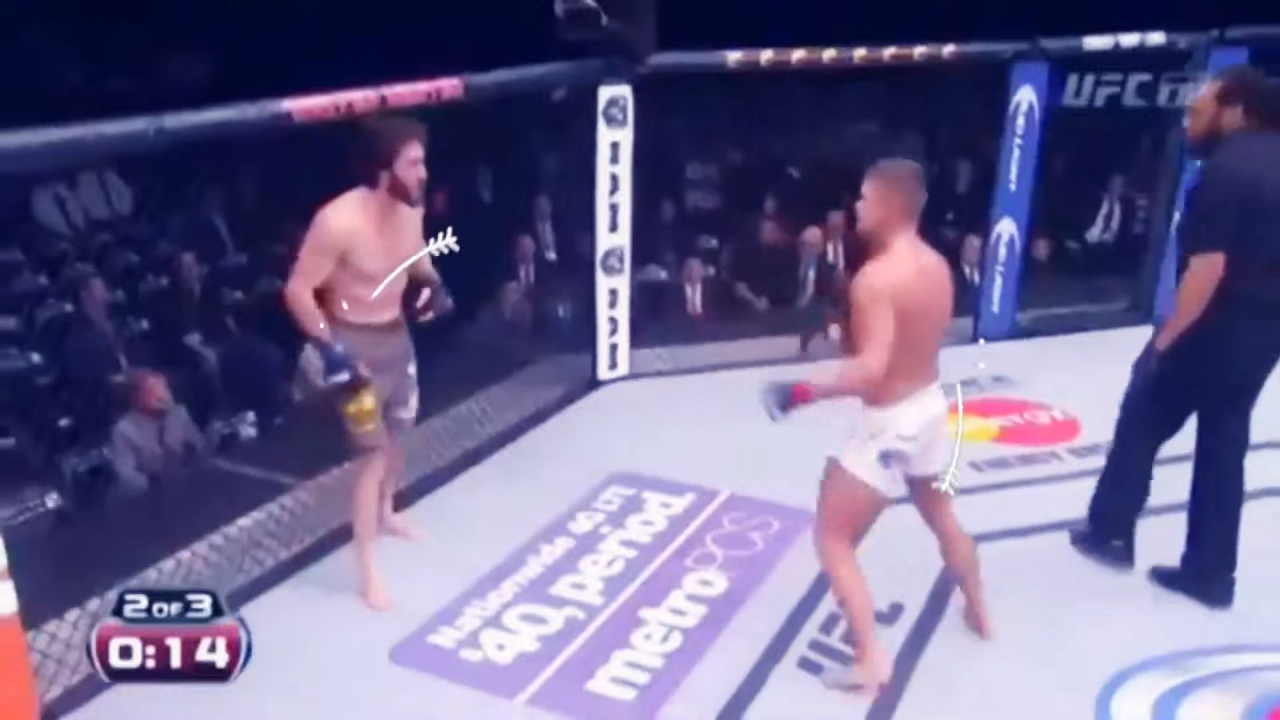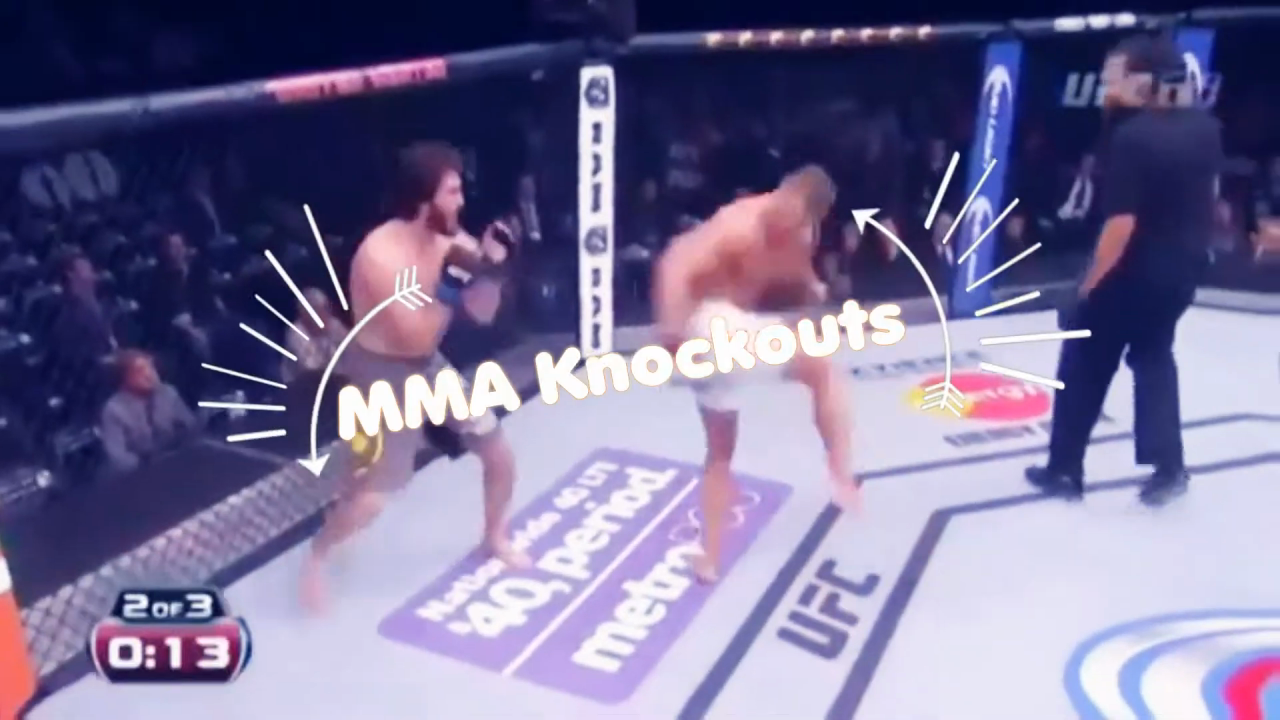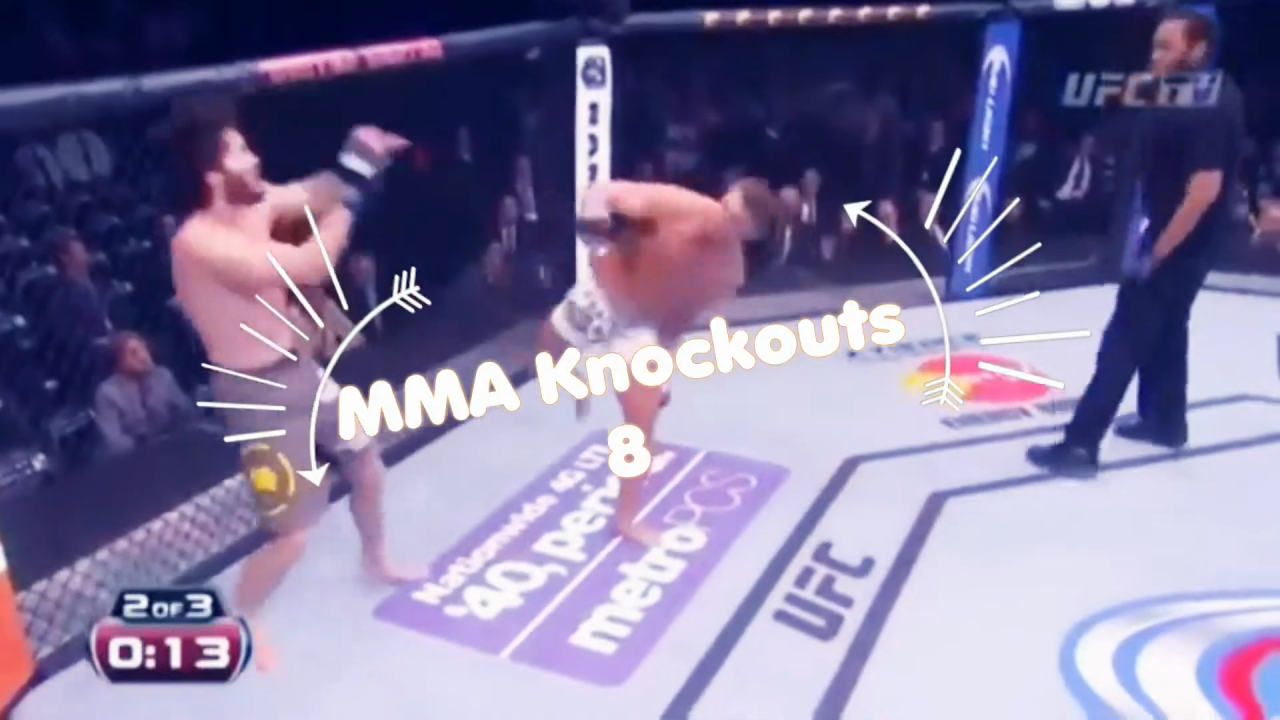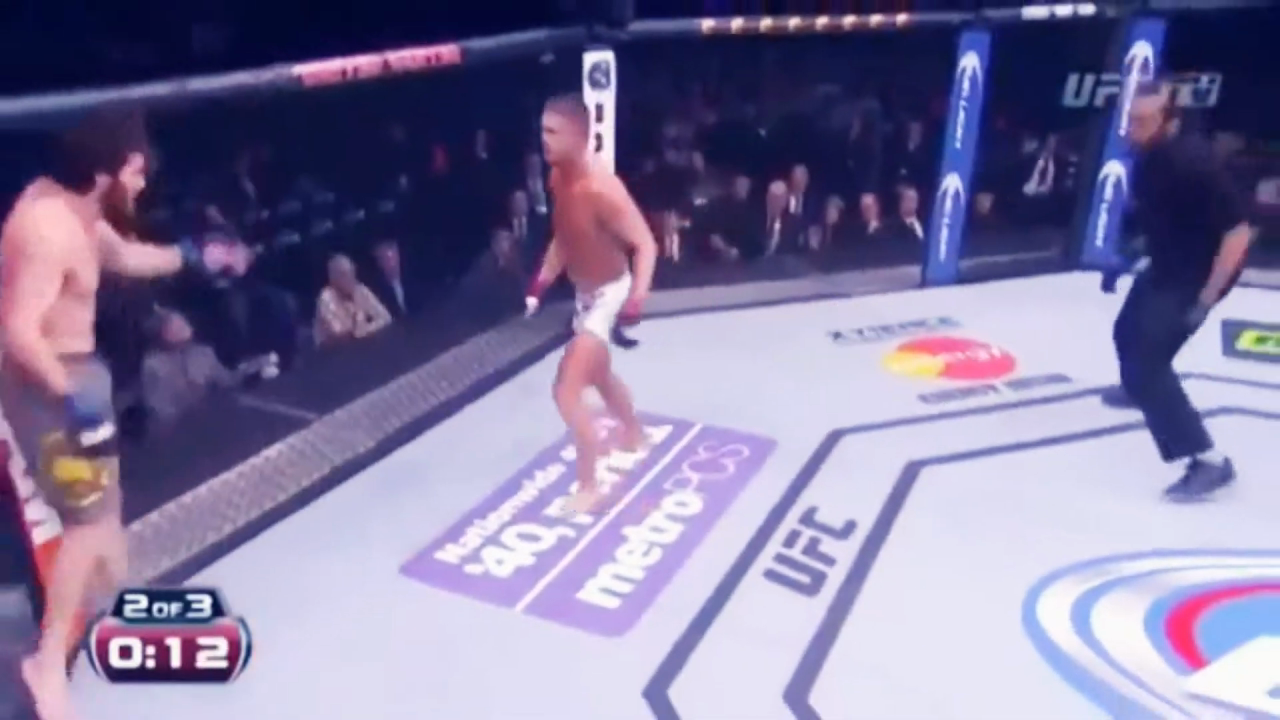
dt=0.5s
person 1, frame 1
left shoulder: (410, 209)
right shoulder: (339, 222)
right elbow: (298, 291)
left wrist: (431, 282)
right wrist: (329, 347)
left hip: (397, 334)
right hip: (355, 343)
left knee: (397, 433)
right knee: (376, 452)
left ankle: (385, 512)
right ankle: (368, 571)
person 1, frame 2
left shoulder: (453, 240)
right shoulder: (381, 258)
left elbow: (483, 313)
right elbow: (416, 338)
left wrist: (492, 266)
right wrist: (451, 285)
left hip: (428, 367)
right hip: (380, 375)
left knee: (500, 453)
right knee: (369, 495)
left ankle: (495, 537)
right ankle: (318, 556)
person 1, frame 3
left shoulder: (254, 208)
right shoulder: (200, 244)
left elbow: (310, 195)
right elbow: (307, 268)
left wrist: (356, 166)
right wrist: (351, 189)
left hip: (299, 370)
right hip: (255, 392)
left knee: (368, 468)
right knee: (292, 534)
left ankle: (376, 559)
right ankle: (242, 620)
person 1, frame 4
left shoulder: (81, 209)
left elbow: (126, 255)
left wrist: (195, 256)
right wrist: (75, 403)
left hip: (73, 372)
left knee: (104, 506)
right knee: (91, 522)
person 2, frame 1
left shoulder: (1224, 172)
left elbow: (1207, 269)
left wrist: (1160, 345)
left hip: (1217, 328)
left knee: (1142, 422)
right knee: (1224, 446)
left ankle: (1111, 535)
right ankle: (1210, 572)
person 2, frame 2
left shoulder: (1131, 140)
right shoulder: (1203, 121)
left elbow: (1121, 226)
right elbow: (1207, 190)
left wrist: (1084, 293)
left hip: (1134, 271)
right hip: (1184, 266)
left knee: (1083, 367)
right knee: (1153, 358)
left ankle: (1064, 470)
right ankle: (1167, 466)
person 2, frame 3
left shoulder: (1204, 106)
right shoulder: (1212, 93)
left elbow: (1206, 187)
left wrist: (1156, 252)
left hip: (1183, 239)
right hip: (1193, 235)
left knee: (1125, 338)
right knee: (1165, 327)
left ankle: (1080, 445)
right ankle: (1165, 421)
person 2, frame 4
left shoulder: (1196, 164)
right shoulder: (1148, 160)
left elbow: (1239, 233)
left wrist: (1206, 298)
left hip: (1193, 278)
right hip: (1164, 270)
left knee: (1147, 360)
right knee: (1130, 329)
left ankle: (1207, 460)
right ankle: (1136, 388)
person 3, frame 1
left shoulder: (876, 278)
right shoulder: (935, 265)
left elbow: (870, 371)
left wrist: (804, 391)
right wrist: (848, 350)
left hip: (888, 425)
right hip: (928, 407)
left knee: (833, 542)
right knee: (939, 514)
left ankle: (870, 660)
right ankle: (977, 613)
person 3, frame 2
left shoulder: (799, 236)
right shoulder: (739, 223)
left elbow: (801, 275)
right elbow: (675, 265)
left wrist: (818, 292)
right wrist: (673, 329)
right hip: (721, 329)
left knee: (719, 451)
right knee: (825, 368)
left ankle: (710, 556)
right ankle: (841, 478)
person 3, frame 3
left shoulder: (727, 275)
right shoulder: (678, 207)
left elbow: (681, 317)
right elbow: (608, 195)
right wrist: (592, 211)
left hip: (634, 326)
right hip: (596, 295)
left knee: (642, 429)
right knee: (548, 355)
left ankle: (627, 518)
person 3, frame 4
left shoulder: (601, 188)
right shoulder: (557, 176)
left elbow: (646, 245)
left wrist: (636, 302)
right wrist: (541, 282)
left hip: (608, 296)
right hip: (586, 293)
left knee: (566, 387)
right knee: (597, 374)
left ankle: (589, 483)
right ankle: (633, 435)
